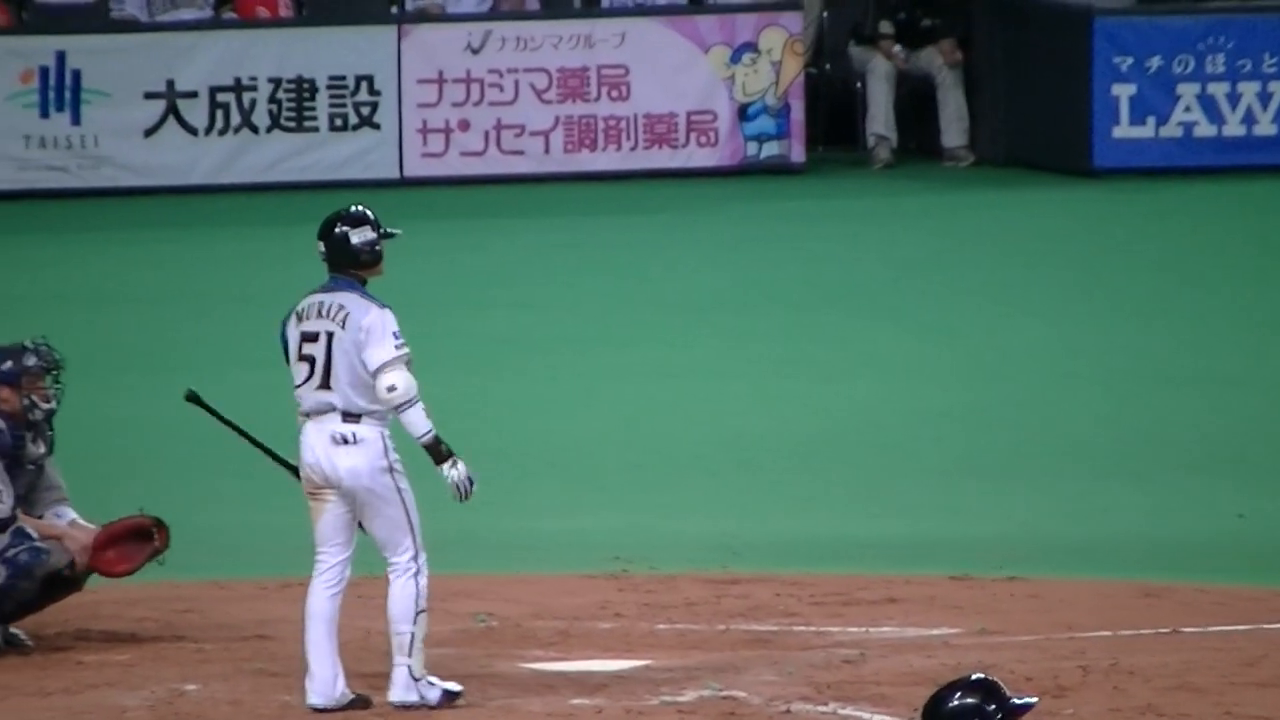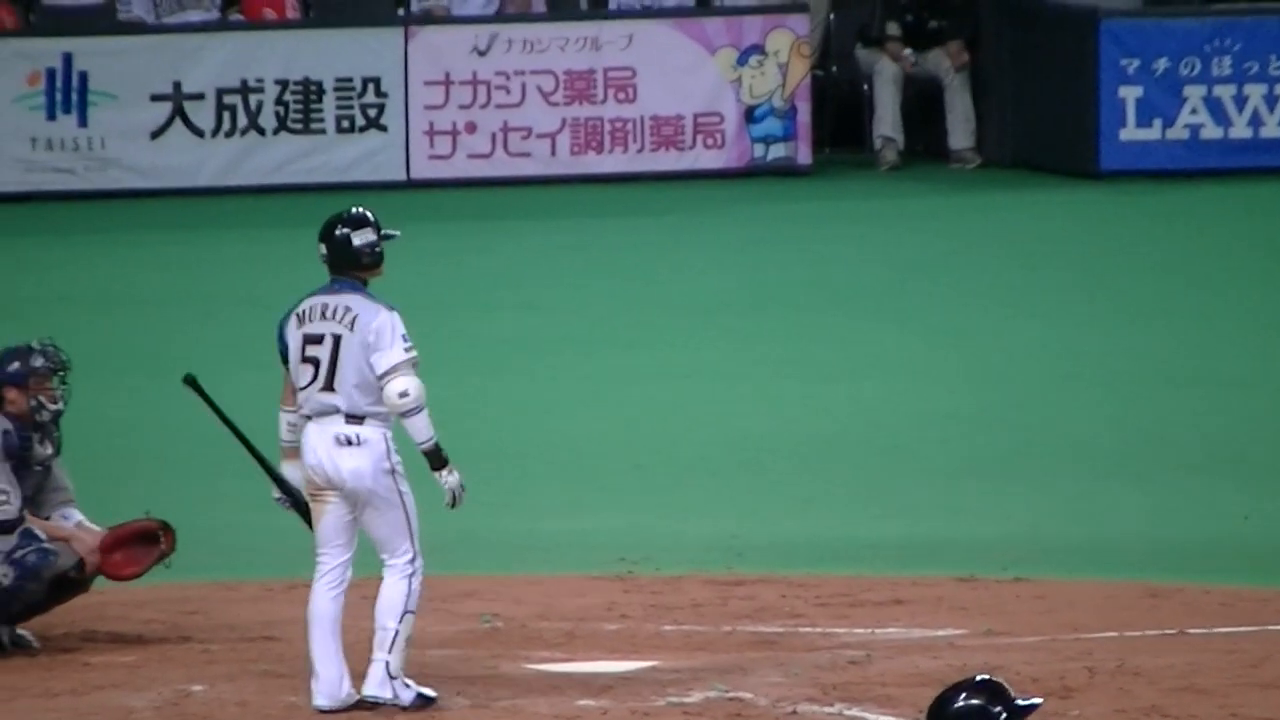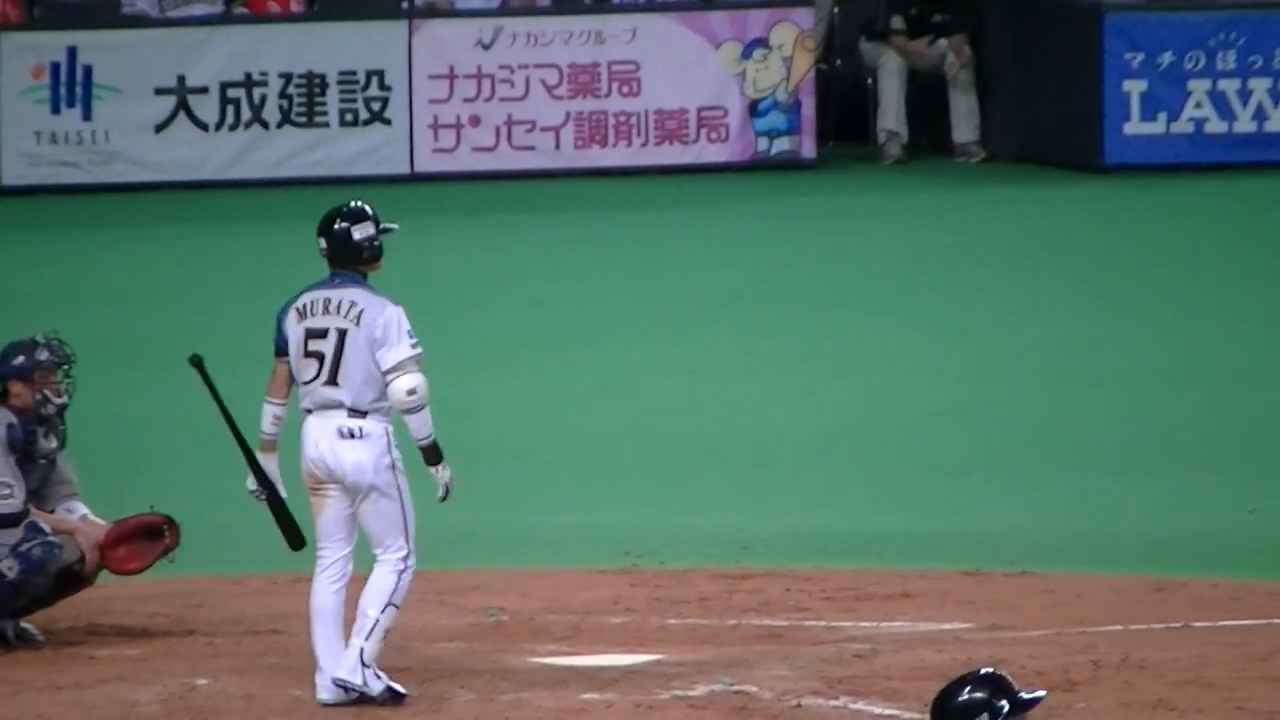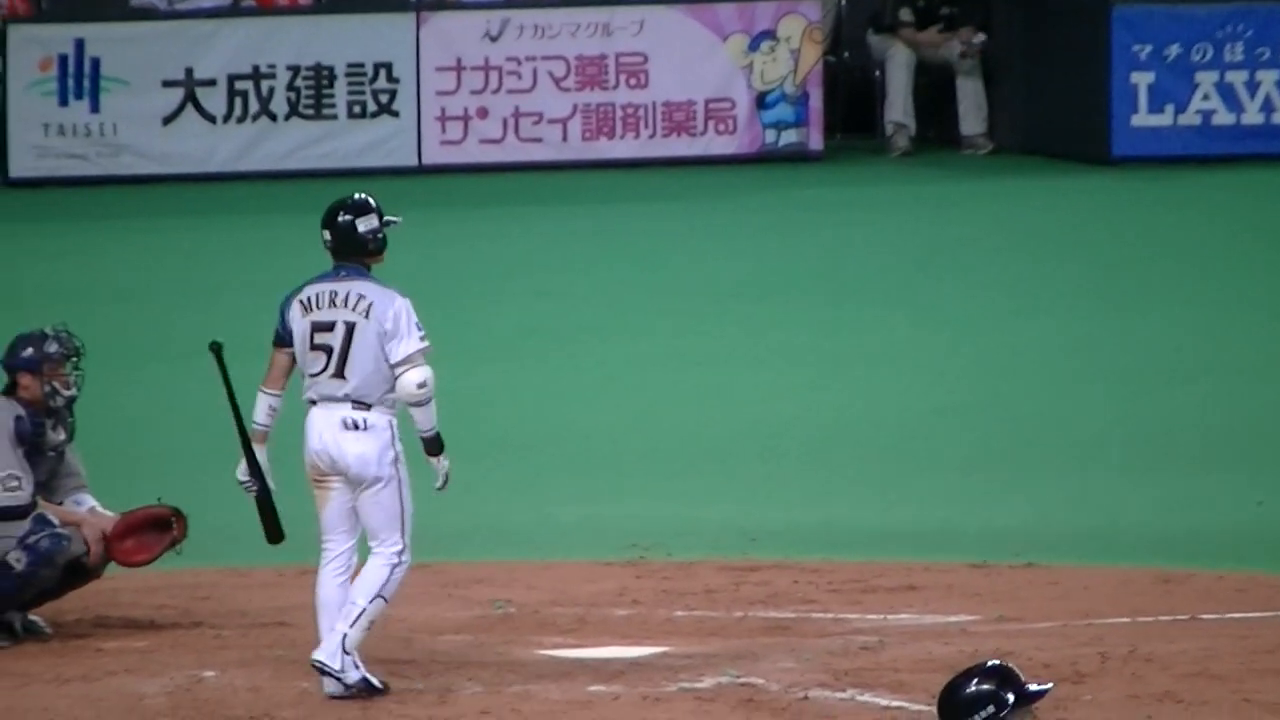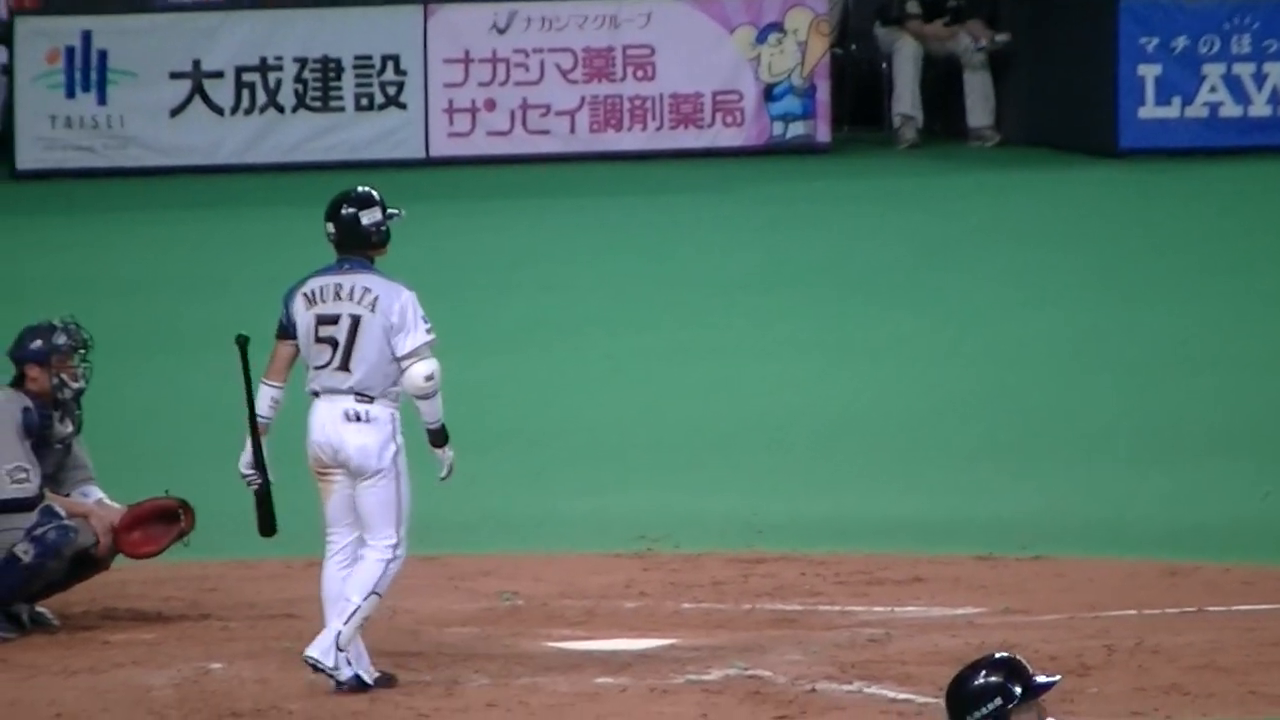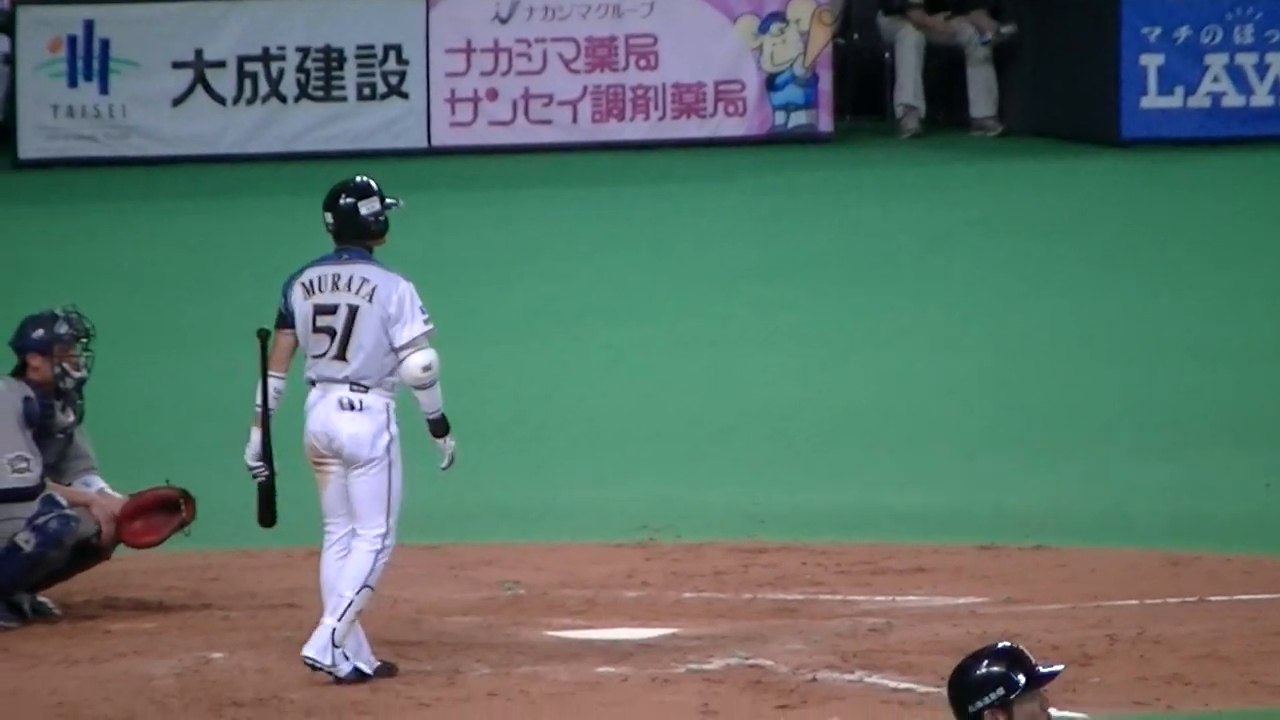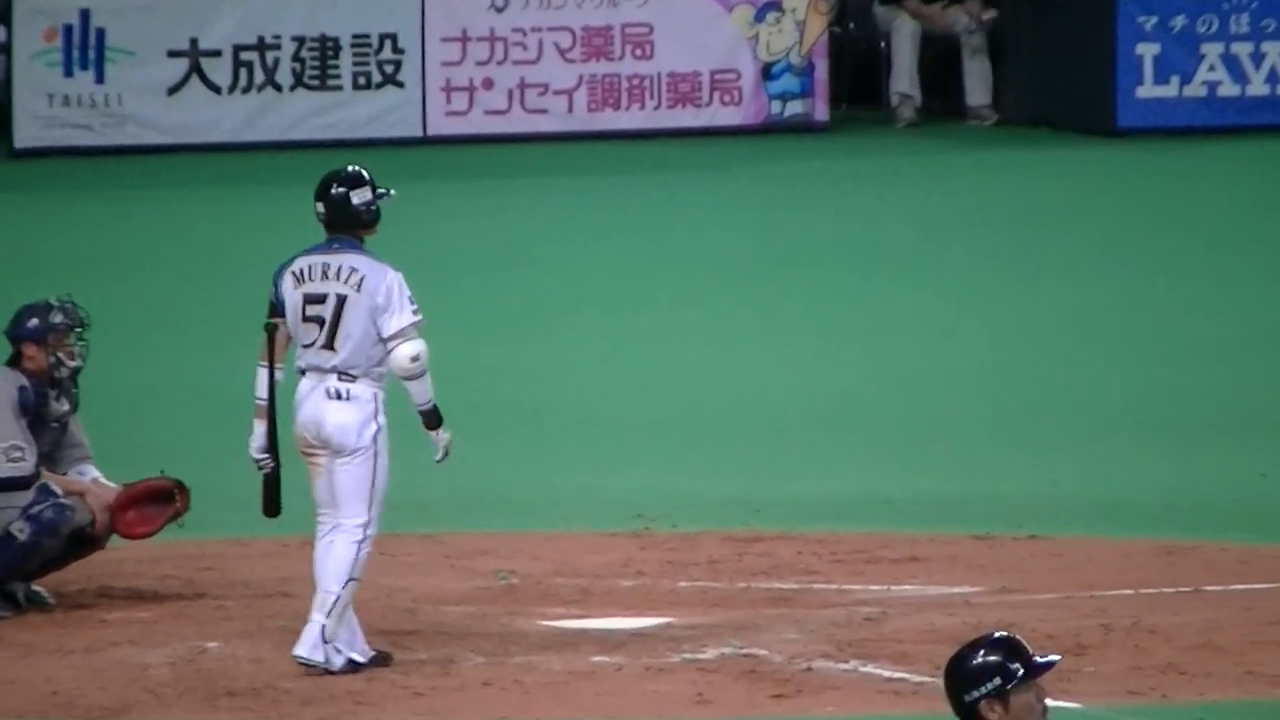
dt=0.1s
person 1, frame 1
left shoulder: (299, 312)
right shoulder: (371, 313)
right elbow: (398, 392)
right wrist: (444, 456)
left hip: (315, 443)
right hip: (363, 445)
left knee: (329, 567)
right knee: (406, 561)
left ankle: (324, 686)
right ankle: (409, 679)
person 1, frame 2
left shoulder: (298, 314)
right shoulder: (379, 317)
left elbow: (291, 395)
right elbow: (406, 397)
left wrist: (291, 463)
right wrist: (441, 462)
left hip: (318, 447)
right hip: (366, 448)
left knee: (331, 568)
right knee: (403, 562)
left ankle: (331, 686)
right ankle: (385, 676)
person 1, frame 3
left shoulder: (297, 307)
right shoulder: (382, 310)
left elbow: (278, 385)
right elbow: (409, 392)
left wrist: (266, 456)
right wrist: (435, 457)
left hip: (317, 439)
right hip: (366, 442)
left knee: (332, 562)
right knee: (395, 556)
left ankle: (334, 680)
right ankle: (356, 664)
person 1, frame 4
left shoulder: (299, 300)
right shoulder: (390, 303)
left elbow: (274, 378)
right elbow: (415, 386)
left wrist: (255, 447)
right wrist: (435, 448)
left hip: (320, 431)
right hip: (370, 435)
left knee: (336, 554)
right knee: (390, 552)
left ankle: (344, 669)
right ankle: (339, 649)
person 1, frame 5
left shoulder: (303, 293)
right shoulder: (395, 296)
left elbow: (276, 369)
right elbow: (422, 378)
left wrist: (257, 440)
right wrist: (440, 439)
left hip: (322, 423)
right hip: (372, 427)
left knee: (340, 546)
right knee: (385, 546)
left ankle: (347, 663)
right ankle: (334, 645)
person 1, frame 6
left shoulder: (301, 282)
right shoulder: (392, 286)
left elbow: (279, 360)
right elbow: (419, 368)
left wrist: (260, 430)
right wrist: (441, 428)
left hip: (319, 413)
right hip: (369, 417)
left knee: (338, 537)
right knee: (372, 539)
left ankle: (352, 655)
right ankle: (328, 644)
person 1, frame 7
left shoulder: (291, 271)
right shoulder: (381, 276)
left elbow: (275, 350)
right elbow: (408, 359)
left wrist: (261, 422)
right wrist: (434, 420)
left hip: (308, 403)
right hip: (357, 407)
left knee: (331, 527)
right knee: (354, 530)
left ankle: (346, 646)
right ankle: (318, 639)
person 2, frame 1
left shoulder: (34, 433)
left elbow: (52, 503)
left wrist: (94, 536)
right wrist: (61, 533)
left knee: (81, 550)
right knee: (30, 553)
person 2, frame 2
left shoulder: (41, 435)
left elbow: (59, 505)
left wrist: (98, 537)
right wrist: (72, 534)
left knee: (87, 554)
right knee: (38, 554)
person 2, frame 3
left shoulder: (46, 428)
left elbow: (63, 499)
left wrist: (103, 530)
right wrist: (76, 528)
left knee: (92, 547)
right knee: (43, 547)
person 2, frame 4
left shoulder: (54, 421)
left elbow: (72, 491)
left wrist: (110, 522)
right wrist: (82, 519)
left knee: (100, 541)
right knee: (51, 541)
person 2, frame 5
left shoulder: (61, 413)
left elbow: (79, 483)
left wrist: (116, 514)
right wrist: (89, 511)
left hip: (28, 523)
left knee: (108, 532)
right knee: (58, 532)
person 2, frame 6
left shoulder: (64, 402)
left elbow: (81, 473)
left wrist: (116, 503)
right wrist: (90, 500)
left hip: (27, 514)
left knee: (107, 523)
right knee: (61, 521)
person 2, frame 7
left shoulder: (59, 391)
left elbow: (76, 462)
left wrist: (110, 492)
right wrist: (85, 489)
left knee: (102, 512)
right knee: (55, 511)
